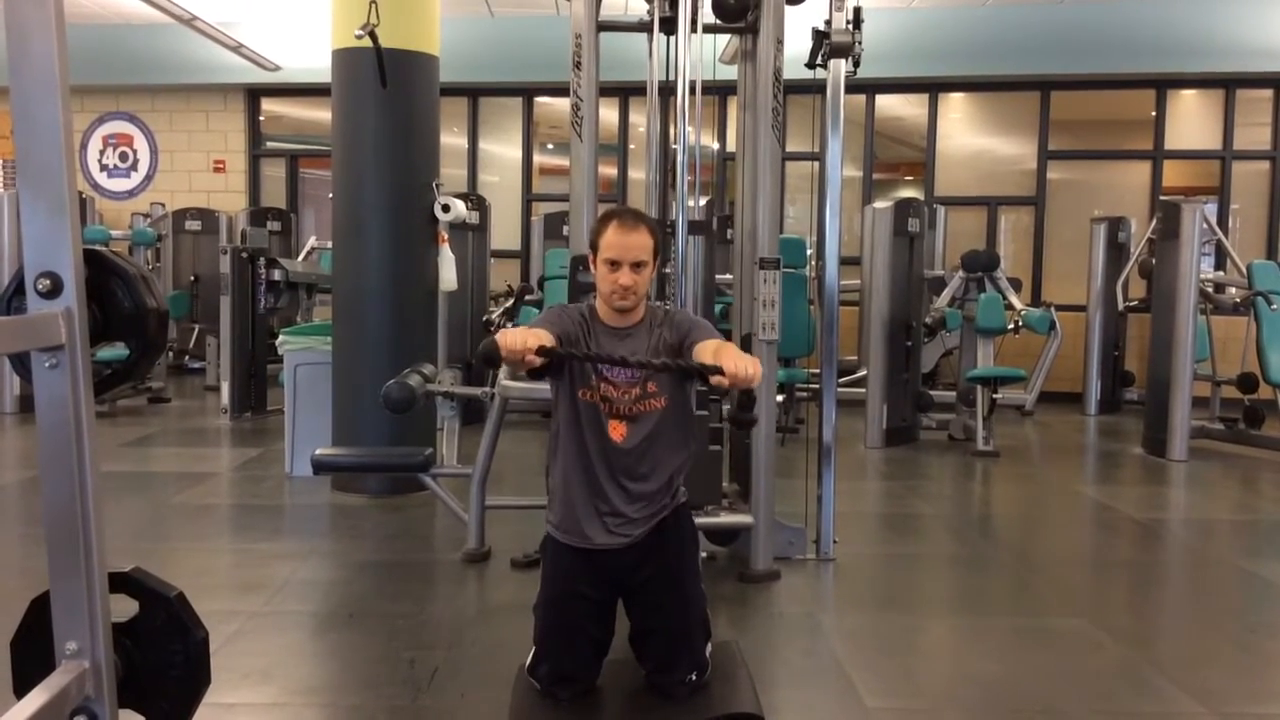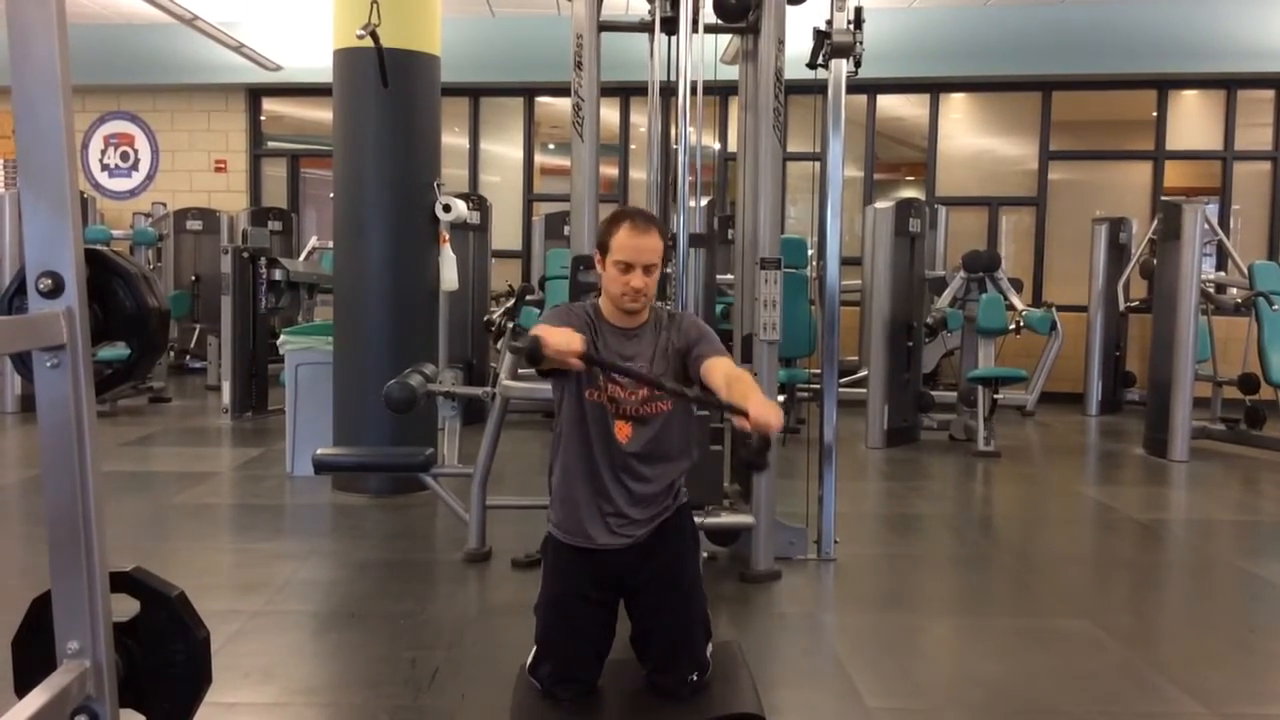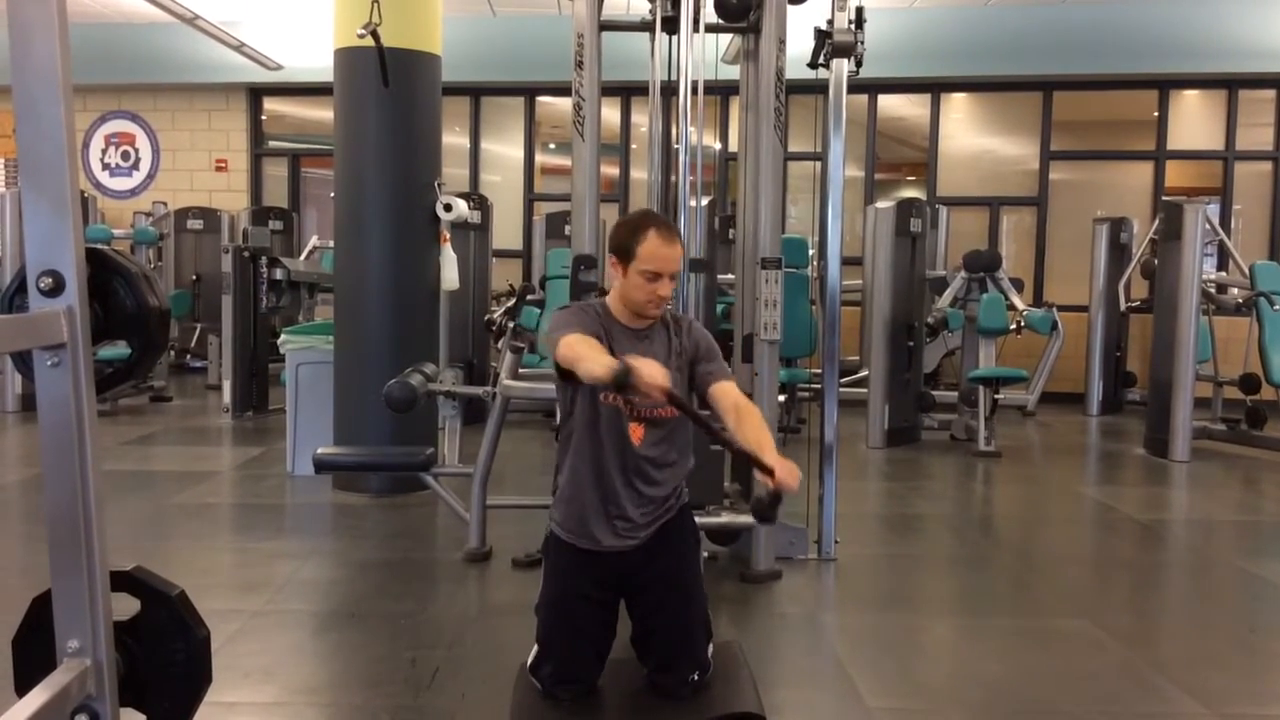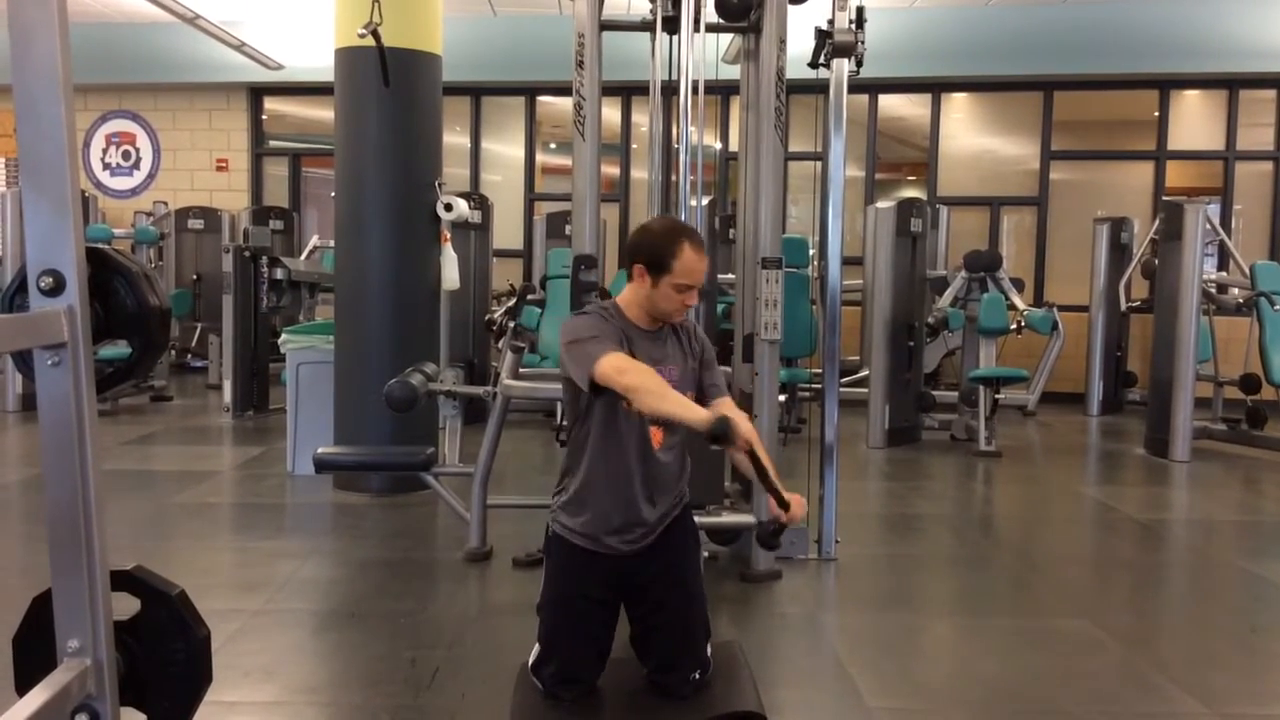
dt=0.2s
person 1, frame 1
left shoulder: (678, 328)
right shoulder: (567, 324)
left elbow: (712, 349)
right elbow: (534, 341)
left wrist: (736, 361)
right wrist: (516, 342)
left hip: (660, 526)
right hip: (578, 533)
left knee: (682, 680)
right knee: (560, 682)
left ankle: (649, 637)
right ankle: (598, 632)
person 1, frame 2
left shoulder: (684, 331)
right shoulder: (572, 320)
left elbow: (726, 374)
right elbow: (549, 337)
left wrist: (756, 405)
right wrist: (552, 343)
left hip: (662, 528)
right hip: (580, 534)
left knee: (682, 679)
right knee: (560, 682)
left ankle: (647, 636)
right ankle: (592, 636)
person 1, frame 3
left shoulder: (690, 336)
right shoulder: (576, 321)
left elbow: (731, 401)
right elbow: (580, 355)
left wrist: (771, 459)
right wrist: (627, 368)
left hip: (663, 528)
right hip: (582, 534)
left knee: (683, 679)
right knee: (562, 682)
left ankle: (648, 633)
person 1, frame 4
left shoulder: (691, 340)
right shoulder: (587, 329)
left elbow: (729, 415)
right elbow: (632, 381)
right wrist: (700, 414)
left hip: (665, 529)
right hip: (585, 536)
left knee: (683, 679)
right knee: (564, 682)
left ankle: (648, 635)
